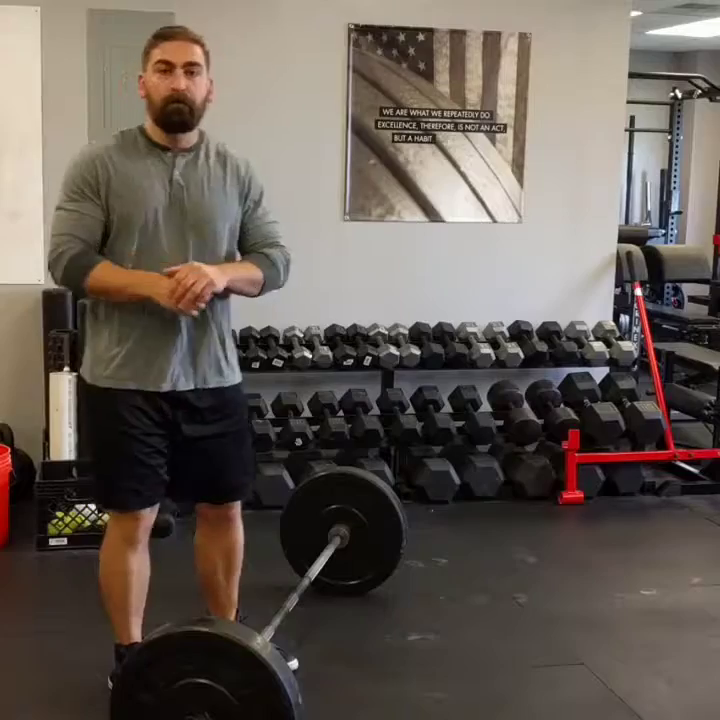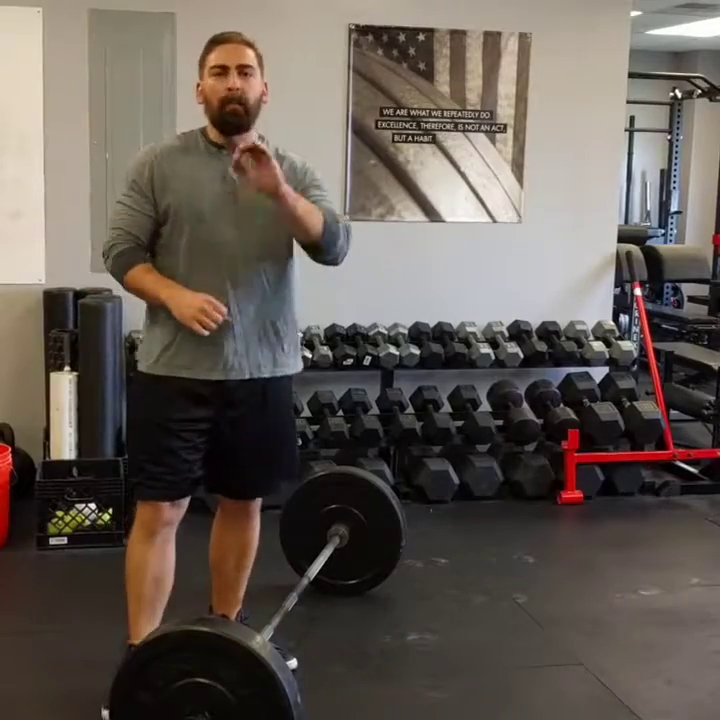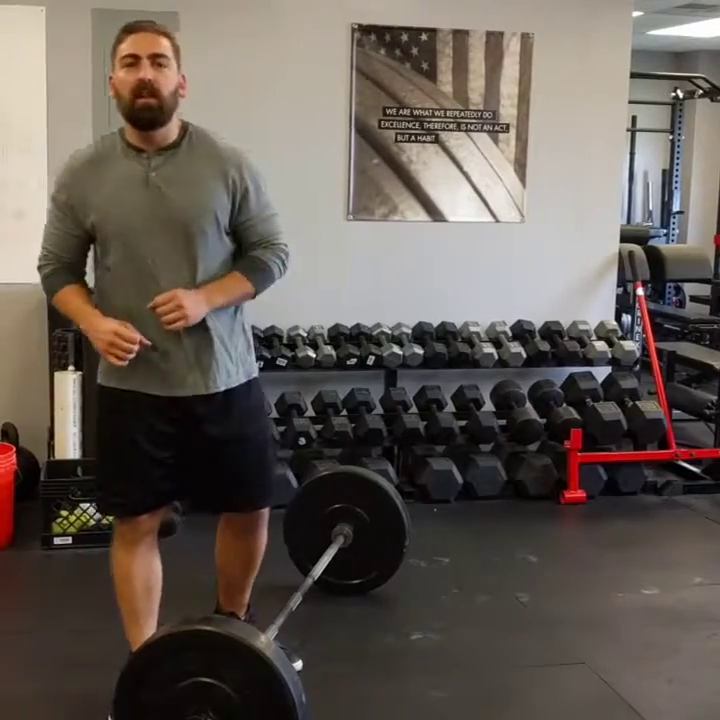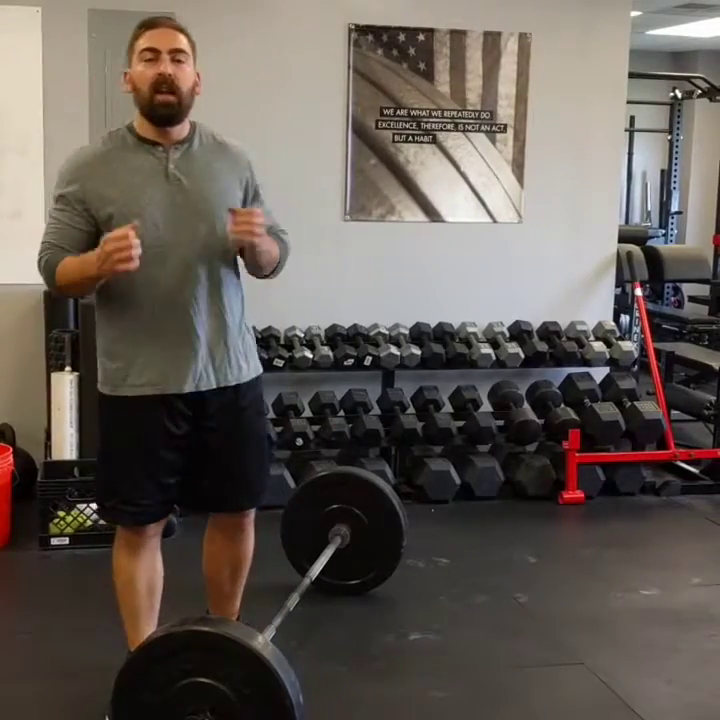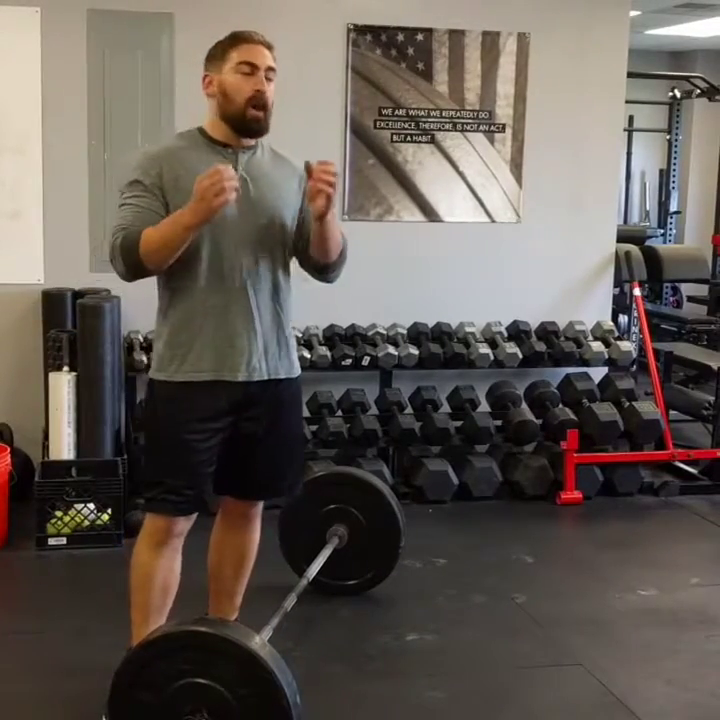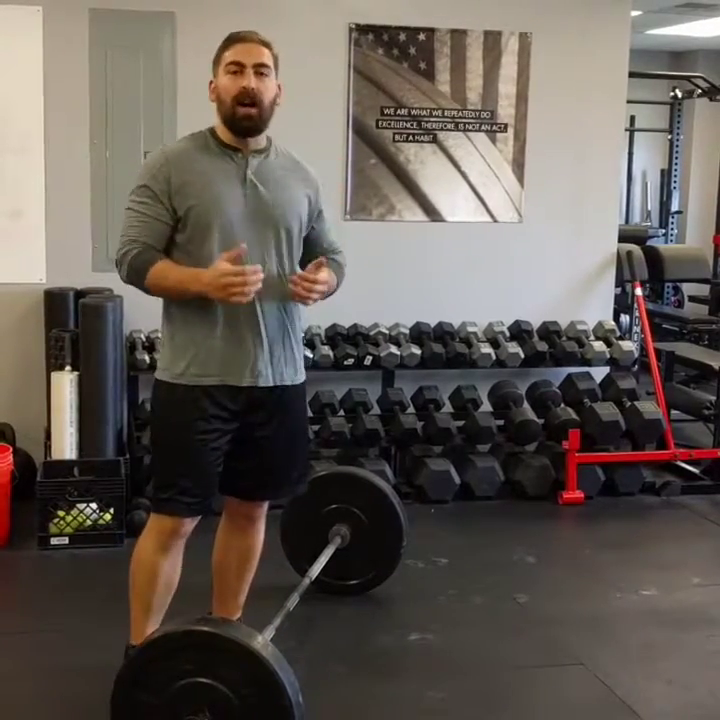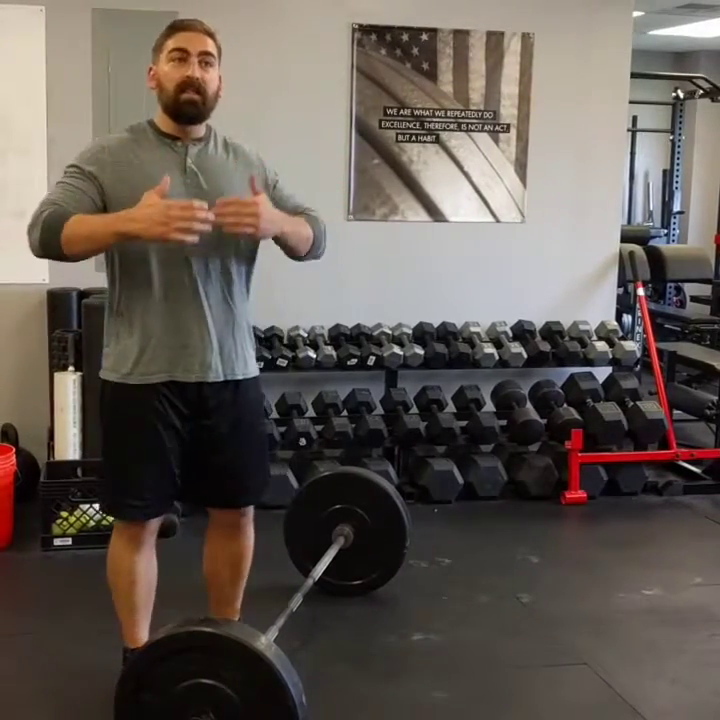
dt=0.7s
person 1, frame 1
left shoulder: (235, 173)
right shoulder: (99, 165)
left elbow: (275, 259)
right elbow: (68, 262)
left wrist: (221, 274)
right wrist: (152, 285)
left hip: (213, 377)
right hip: (127, 380)
left knee: (223, 510)
right knee: (132, 521)
right ankle: (129, 654)
person 1, frame 2
left shoulder: (293, 170)
right shoulder: (158, 163)
left elbow: (334, 244)
right elbow: (121, 250)
left wrist: (279, 189)
right wrist: (178, 295)
left hip: (261, 371)
right hip: (173, 371)
left knee: (242, 506)
right knee: (157, 514)
left ankle: (224, 630)
right ankle: (137, 657)
person 1, frame 3
left shoulder: (228, 164)
right shoulder: (81, 174)
left elbow: (271, 253)
right elbow: (57, 269)
left wrist: (206, 298)
right wrist: (94, 322)
left hip: (223, 377)
right hip: (132, 385)
left knee: (248, 511)
right knee: (136, 524)
left ankle: (233, 622)
person 1, frame 4
left shoulder: (232, 162)
right shoulder: (89, 168)
left elbow: (270, 261)
right elbow: (53, 270)
left wrist: (263, 245)
right wrist: (98, 263)
left hip: (230, 375)
right hip: (138, 384)
left knee: (235, 514)
right knee: (139, 528)
person 1, frame 5
left shoulder: (288, 172)
right shoulder: (162, 163)
left elbow: (328, 265)
right elbow: (127, 257)
left wrist: (323, 214)
right wrist: (195, 211)
left hip: (272, 372)
right hip: (189, 374)
left knee: (244, 506)
right knee: (169, 518)
person 1, frame 6
left shoulder: (299, 176)
right shoulder: (171, 166)
left elbow: (329, 261)
right elbow: (132, 262)
left wrist: (323, 282)
right wrist: (205, 281)
left hip: (278, 378)
right hip: (195, 379)
left knee: (249, 509)
right knee: (174, 519)
right ankle: (140, 652)
person 1, frame 7
left shoulder: (247, 163)
right shoulder: (109, 157)
left elbow: (313, 242)
right elbow: (46, 234)
left wrist: (278, 220)
right wrist: (131, 221)
left hip: (231, 372)
right hip: (142, 375)
left knee: (234, 513)
right knee: (138, 522)
right ankle: (138, 656)
